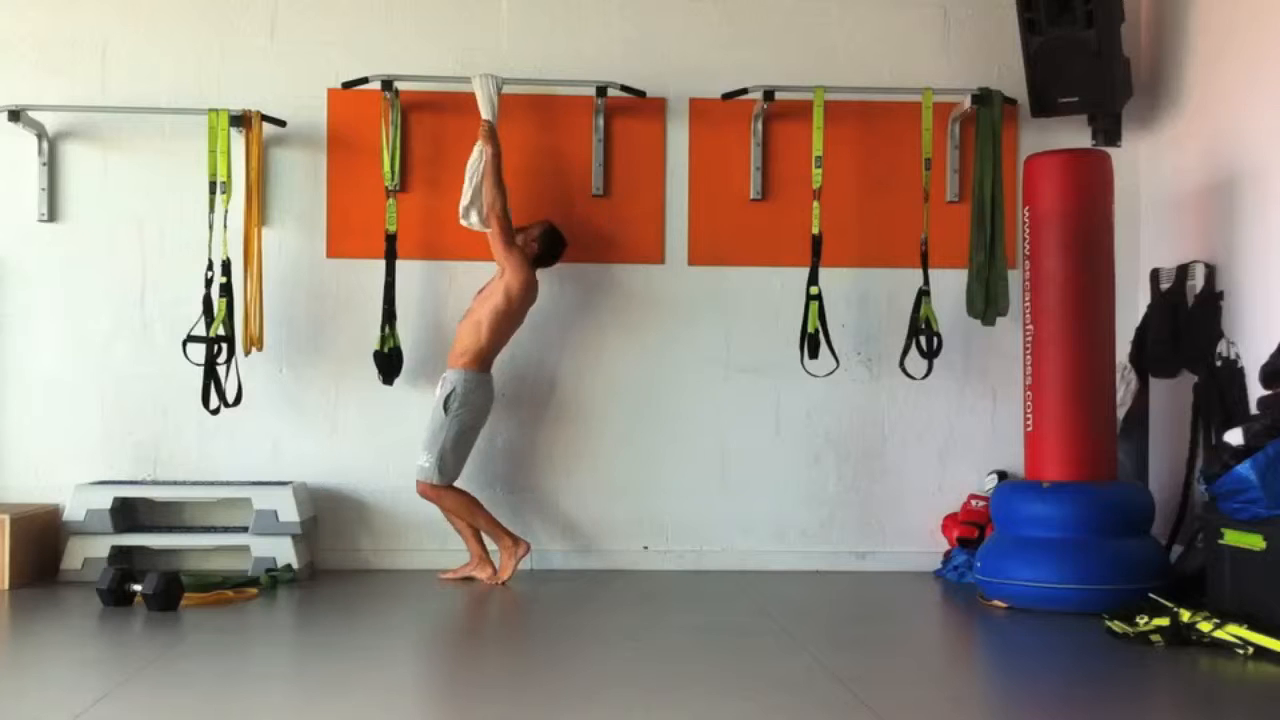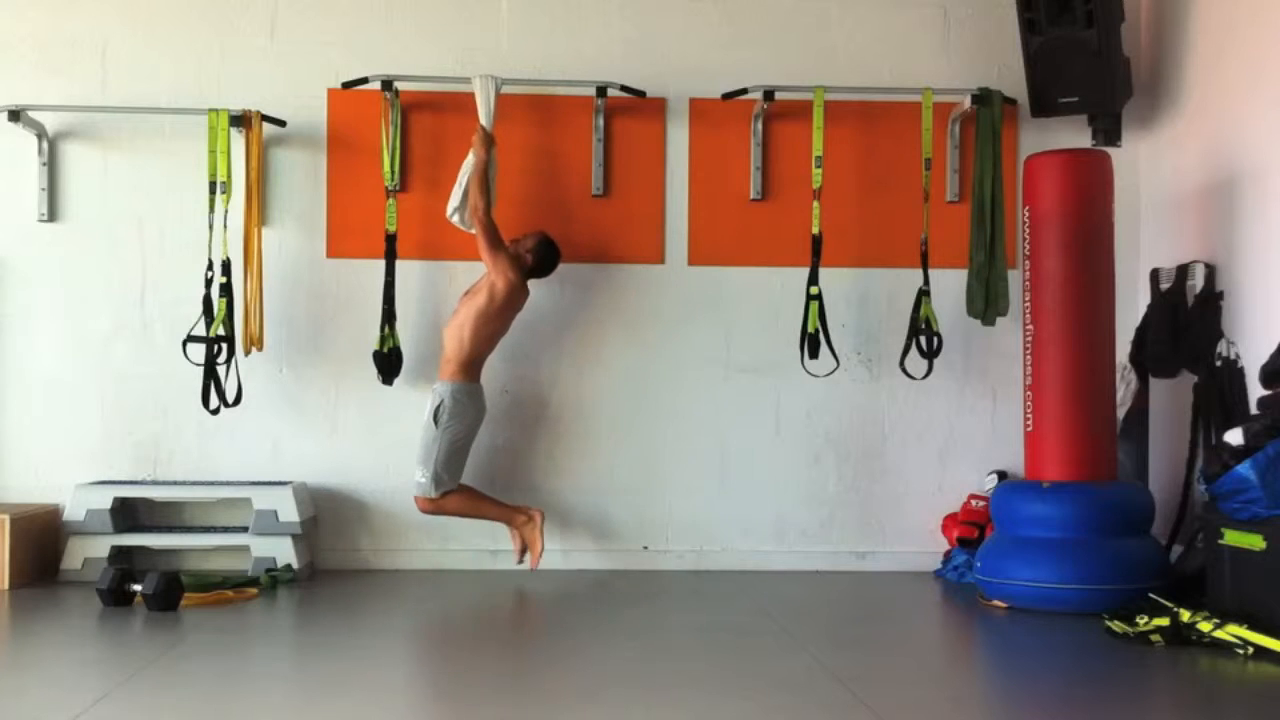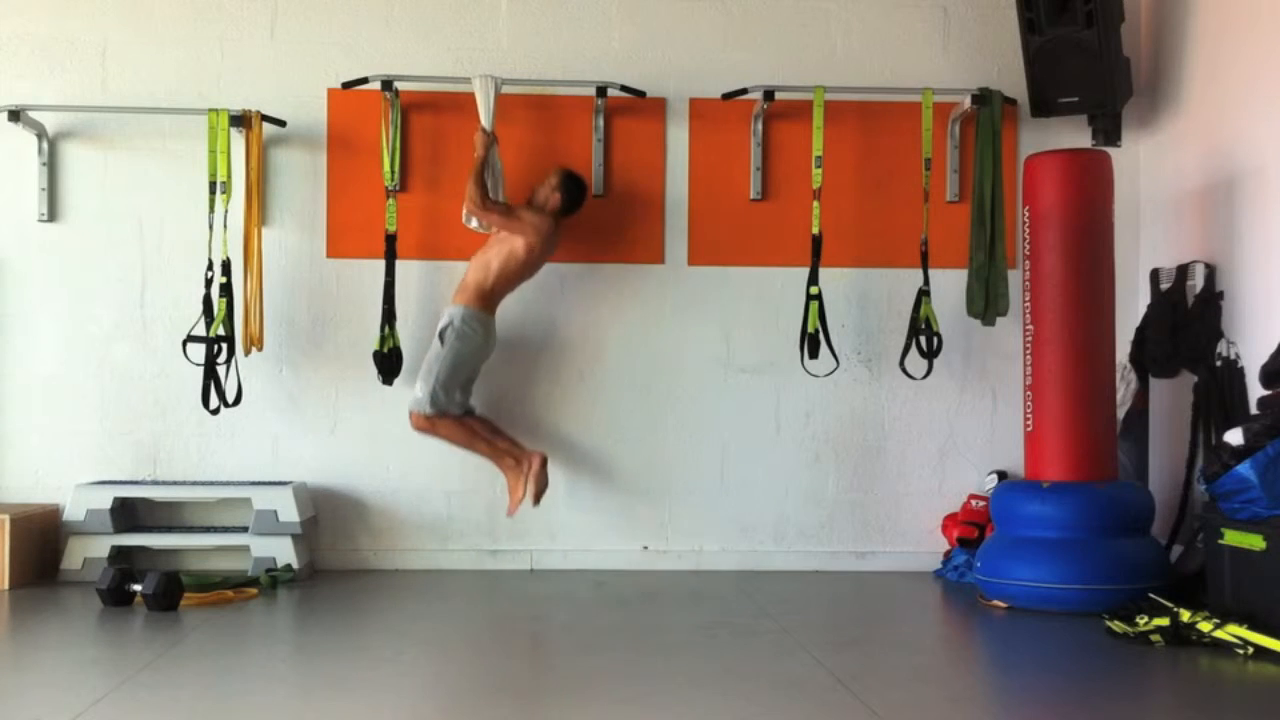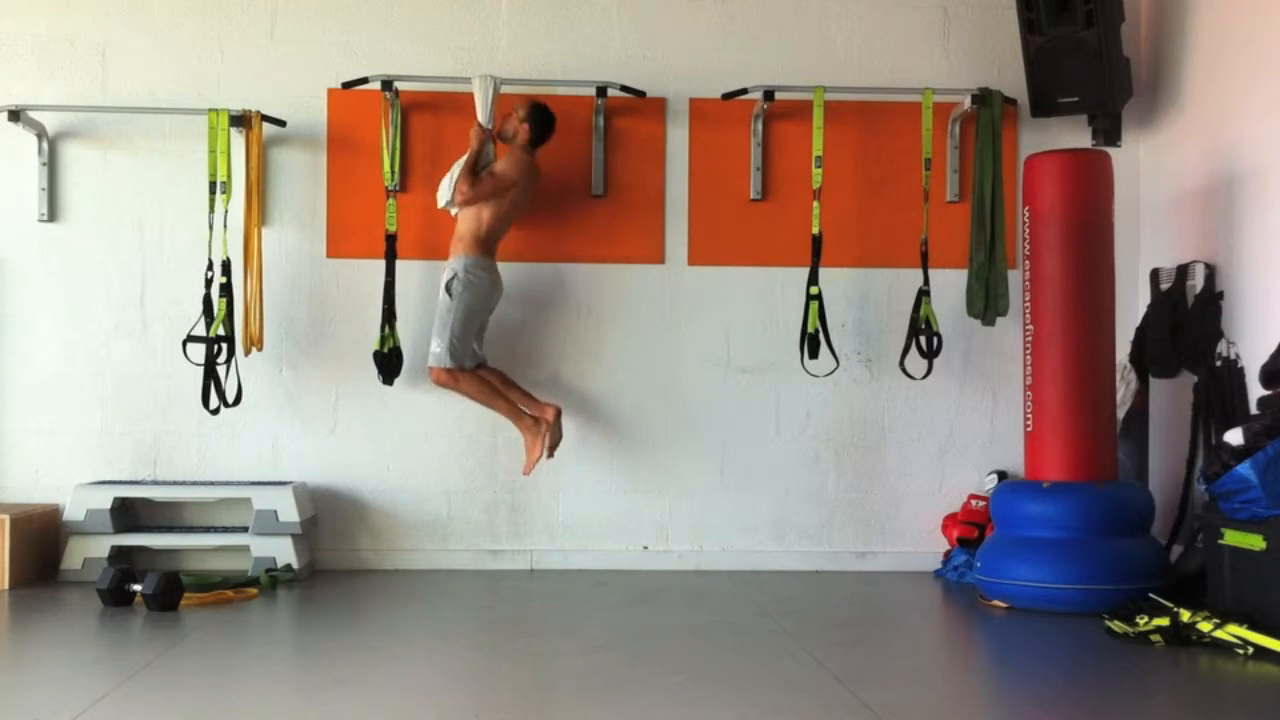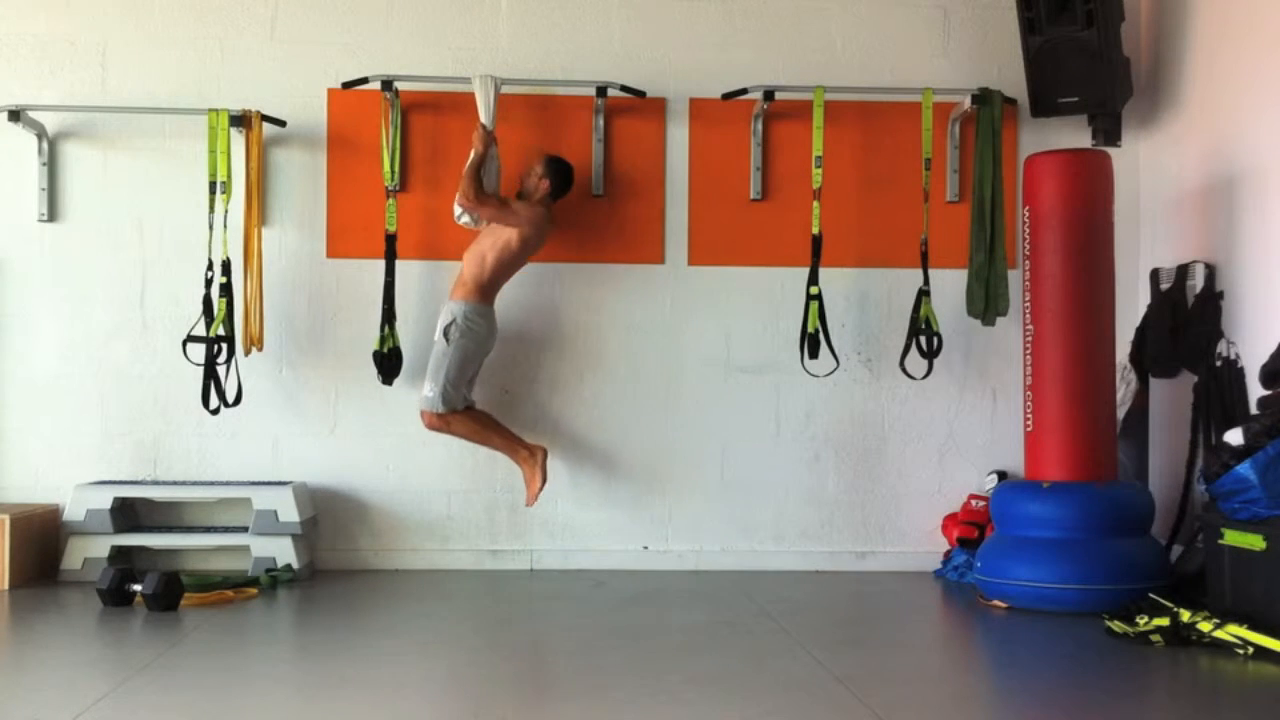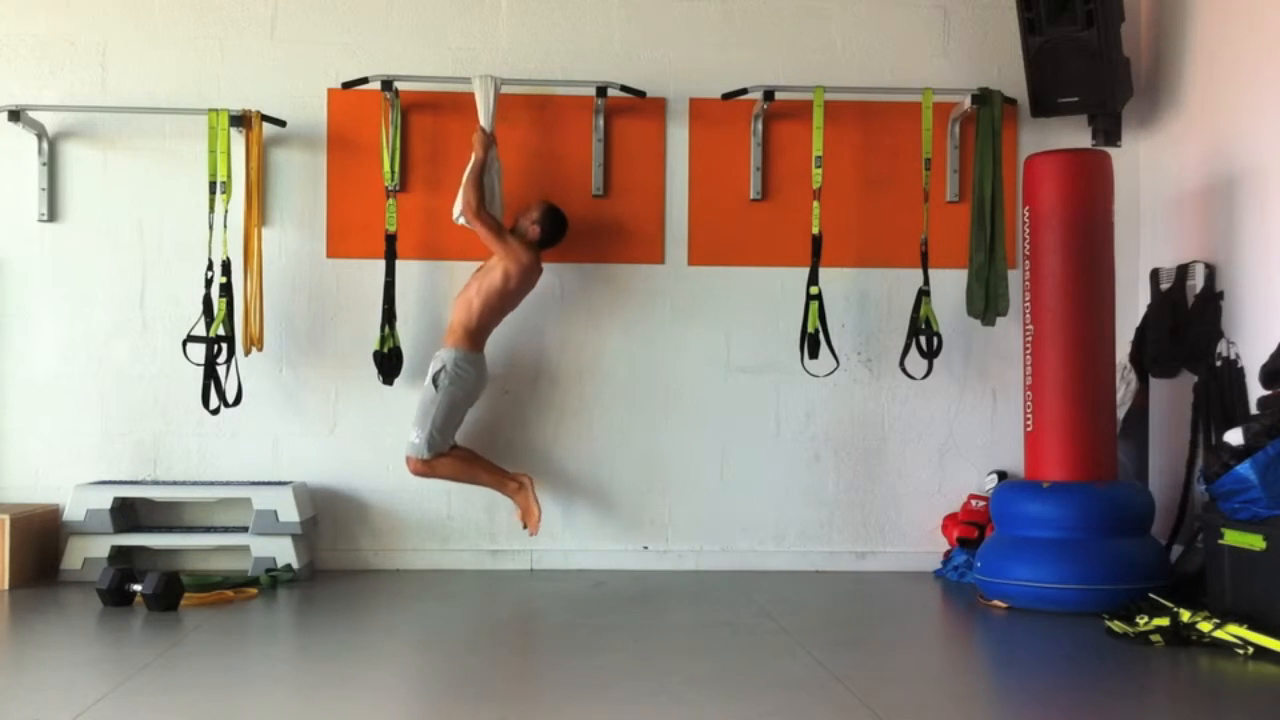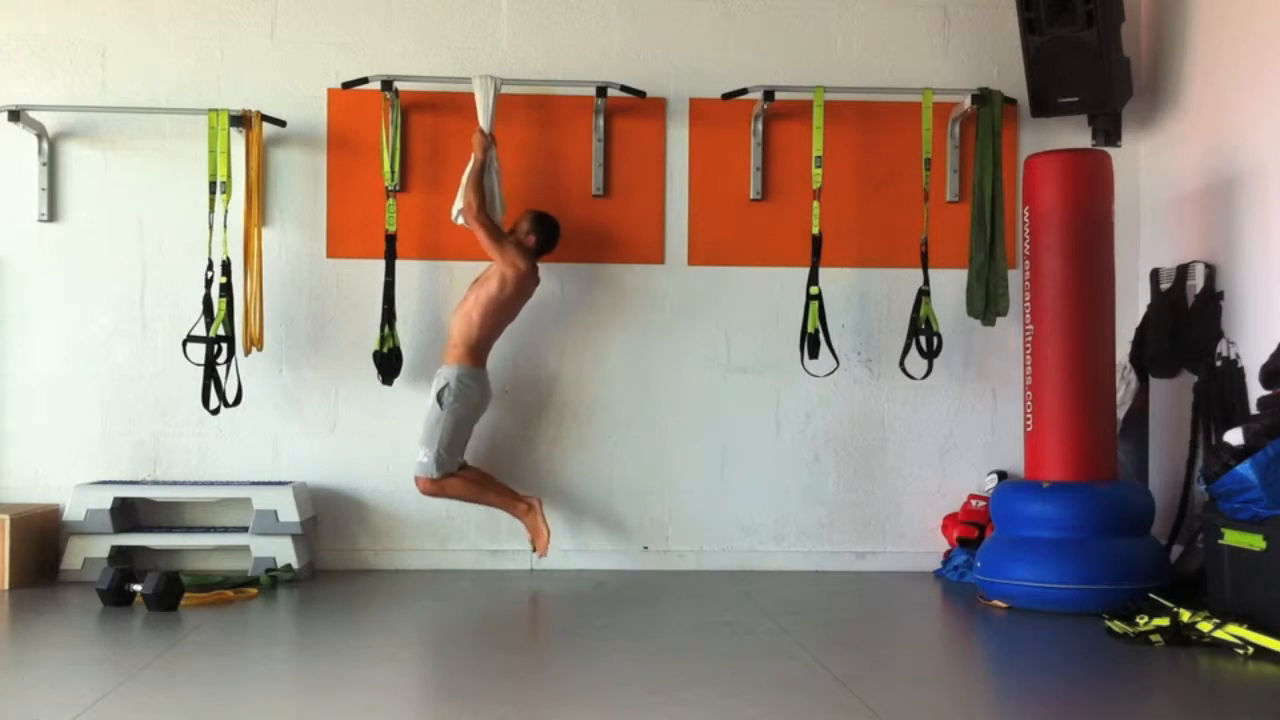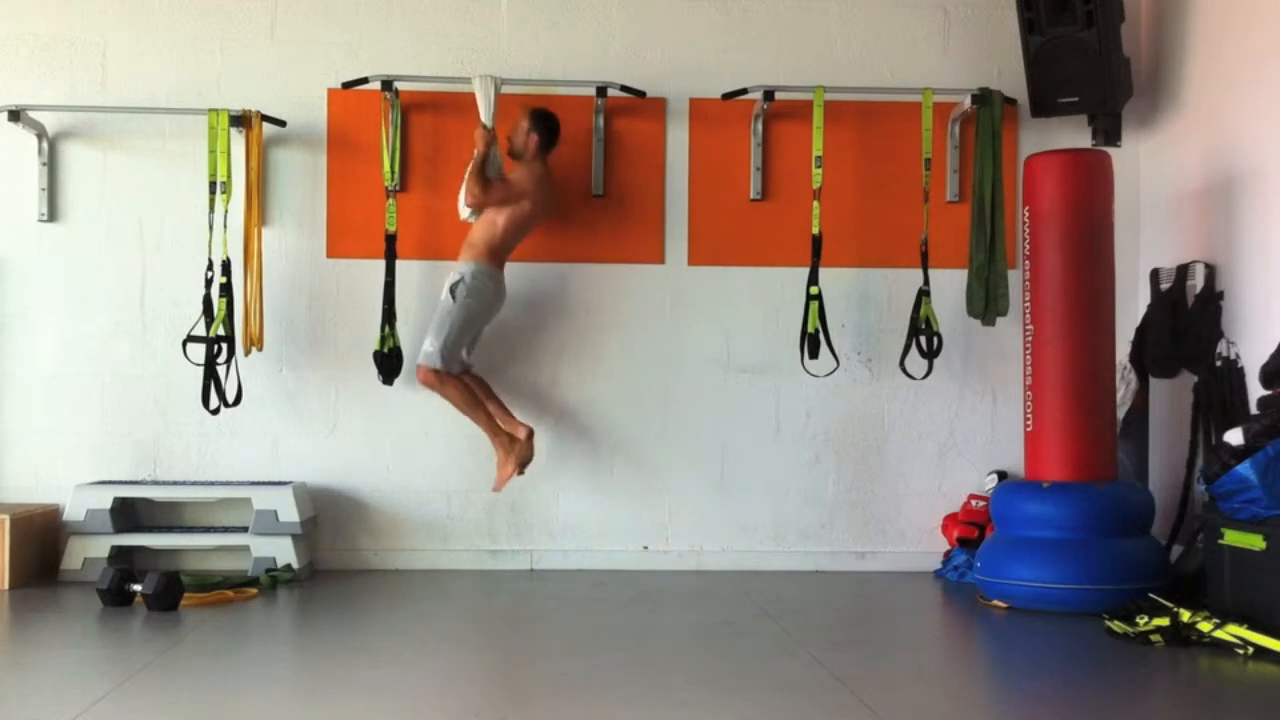
dt=0.5s
person 1, frame 1
left shoulder: (519, 273)
right shoulder: (513, 276)
left elbow: (496, 213)
right elbow: (494, 218)
left wrist: (492, 150)
right wrist: (489, 152)
left hip: (463, 386)
right hip: (463, 384)
left knee: (431, 484)
right knee: (439, 482)
left ankle: (508, 542)
right ankle: (481, 561)
person 1, frame 2
left shoulder: (506, 278)
right shoulder: (511, 287)
left elbow: (480, 214)
right elbow: (482, 218)
left wrist: (482, 155)
right wrist: (483, 158)
left hip: (454, 395)
right hip: (457, 392)
left knee: (430, 498)
right knee: (440, 490)
left ankle: (522, 517)
right ankle: (518, 518)
person 1, frame 3
left shoulder: (539, 227)
right shoulder: (533, 229)
left elbow: (476, 203)
right elbow: (489, 208)
left wrist: (481, 152)
right wrist: (487, 156)
left hip: (464, 322)
right hip: (474, 324)
left knee: (424, 416)
right knee: (454, 413)
left ankle: (512, 462)
right ankle: (525, 456)
person 1, frame 4
left shoulder: (517, 162)
right shoulder: (518, 167)
left elbow: (464, 194)
right elbow: (473, 195)
left wrist: (476, 147)
right wrist: (479, 149)
left hip: (468, 271)
right hip: (477, 272)
left knee: (444, 371)
right knee: (470, 366)
left ankle: (528, 423)
right ankle: (542, 411)
person 1, frame 5
left shoulder: (531, 214)
right shoulder: (526, 215)
left elbow: (467, 198)
right elbow: (480, 203)
left wrist: (480, 150)
right wrist: (485, 153)
left hip: (465, 315)
right hip: (473, 316)
left knee: (435, 414)
right knee: (457, 408)
left ankle: (524, 455)
right ankle: (527, 451)
person 1, frame 6
left shoulder: (520, 257)
right shoulder: (521, 261)
left elbow: (472, 209)
right elbow: (483, 213)
left wrist: (481, 154)
right wrist: (485, 158)
left hip: (457, 363)
right hip: (463, 361)
left knee: (420, 460)
right knee: (438, 451)
left ankle: (515, 487)
right ankle: (515, 486)
person 1, frame 7
left shoulder: (517, 266)
right shoulder: (520, 272)
left elbow: (474, 211)
right elbow: (483, 216)
left wrist: (480, 155)
right wrist: (485, 159)
left hip: (459, 380)
right hip: (465, 378)
left knee: (429, 480)
right knee: (448, 471)
left ankle: (522, 508)
right ankle: (521, 504)
person 1, frame 8
left shoulder: (533, 173)
right shoulder: (530, 177)
left elbow: (475, 196)
right elbow: (487, 197)
left wrist: (483, 149)
right wrist: (486, 152)
left hip: (473, 278)
right hip: (480, 279)
left knee: (431, 371)
right knee: (455, 369)
left ankle: (504, 442)
right ankle: (515, 430)
